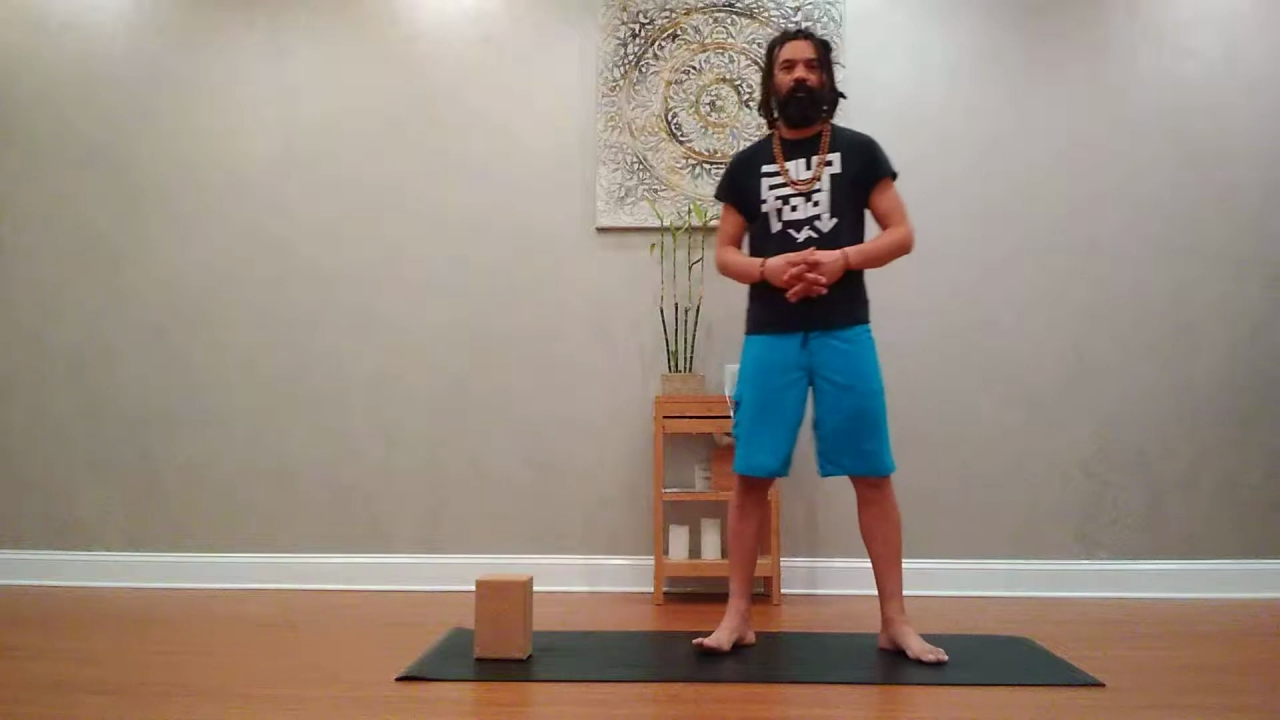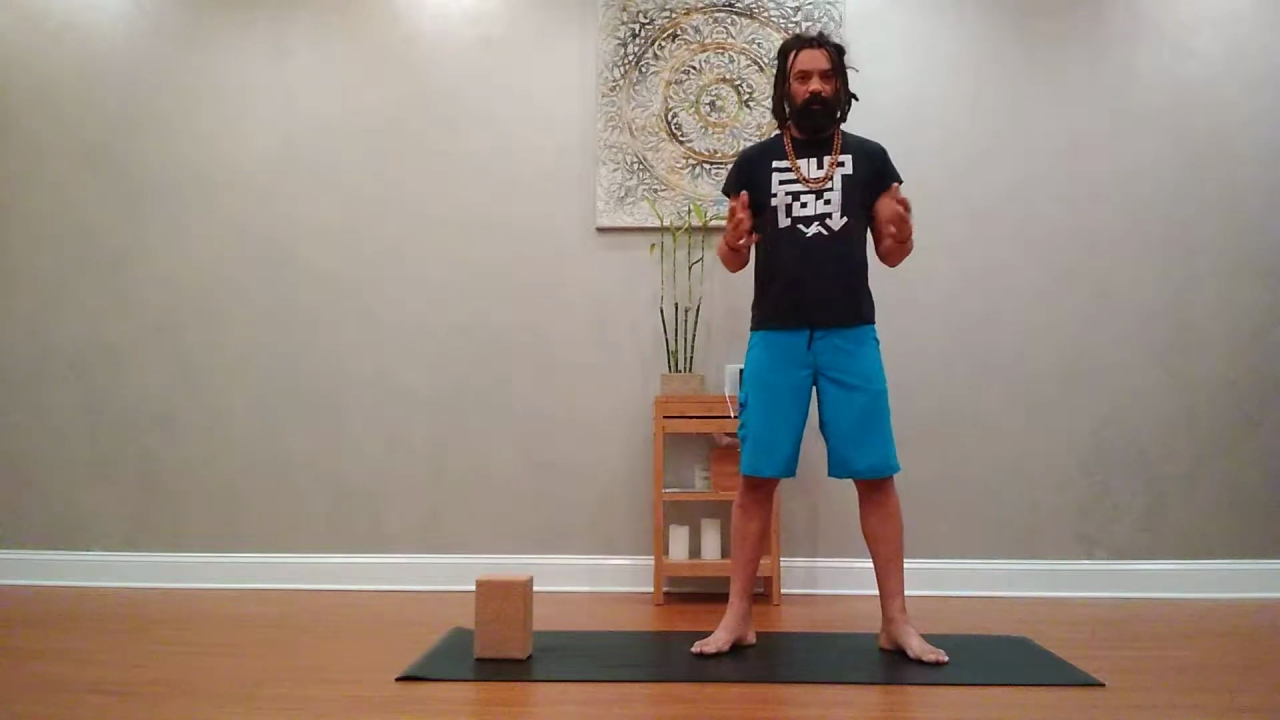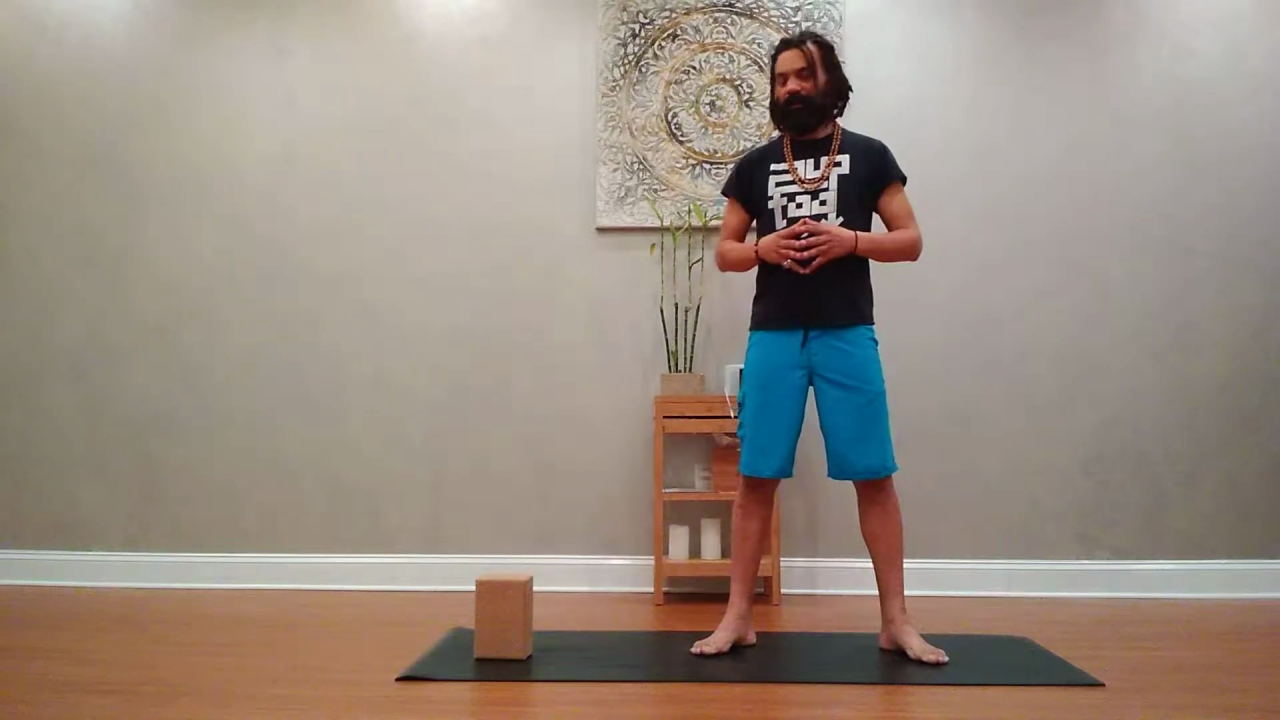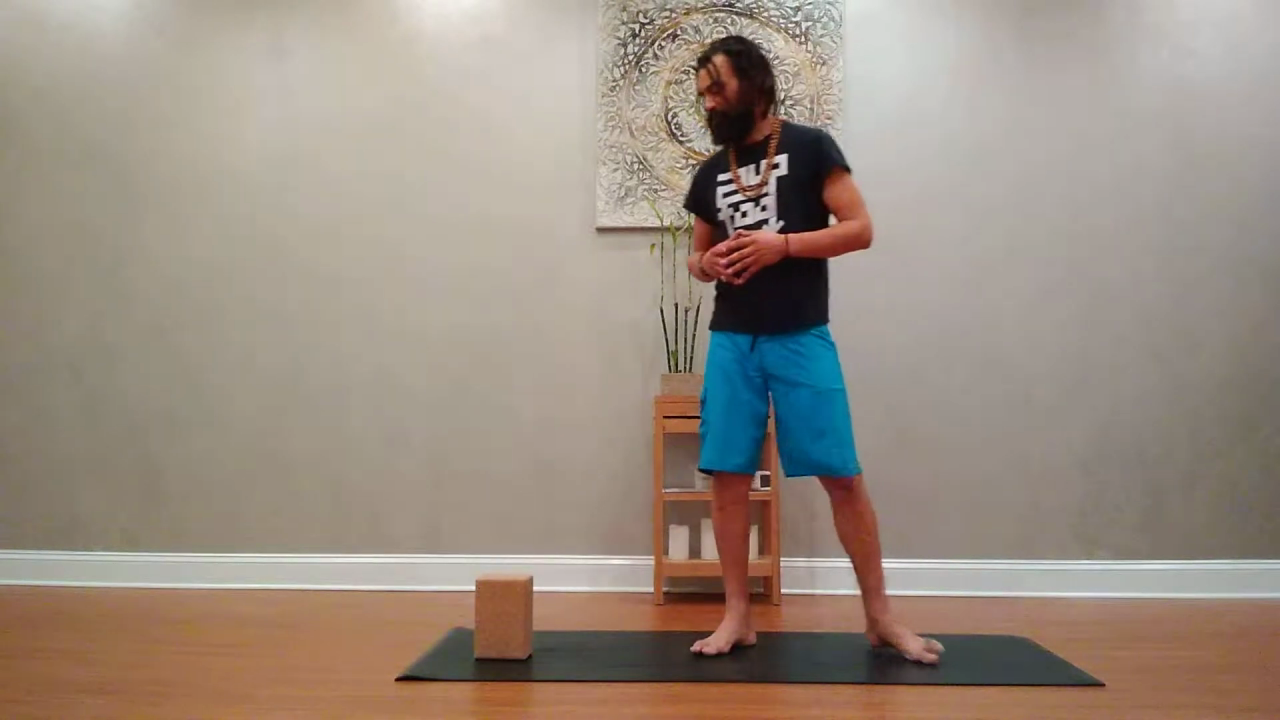
dt=1s
person 1, frame 1
left shoulder: (860, 150)
right shoulder: (746, 165)
left elbow: (901, 234)
right elbow: (724, 254)
left wrist: (840, 259)
right wrist: (767, 268)
left hip: (845, 334)
right hip: (769, 338)
left knee: (872, 476)
right knee: (751, 477)
left ankle: (894, 620)
right ankle: (738, 615)
person 1, frame 2
left shoulder: (869, 157)
right shoulder: (755, 161)
left elbow: (891, 253)
right elbow: (732, 261)
left wrist: (900, 232)
right wrist: (734, 239)
left hip: (851, 335)
right hip: (775, 336)
left knee: (875, 475)
right knee: (758, 476)
left ankle: (896, 620)
right ankle: (738, 616)
person 1, frame 3
left shoulder: (869, 155)
right shoulder: (755, 164)
left elbow: (911, 241)
right elbow: (724, 252)
left wrist: (849, 239)
right wrist: (762, 247)
left hip: (848, 336)
right hip: (773, 338)
left knee: (874, 477)
right knee: (757, 478)
left ankle: (895, 621)
right ankle: (738, 616)
person 1, frame 4
left shoulder: (811, 147)
right shoulder: (710, 173)
left elbow: (860, 229)
right elbow: (696, 256)
left wrist: (782, 244)
right wrist: (709, 263)
left hip: (802, 338)
right hip: (731, 341)
left knee: (841, 475)
right knee: (727, 475)
left ankle: (879, 614)
right ankle: (737, 614)
